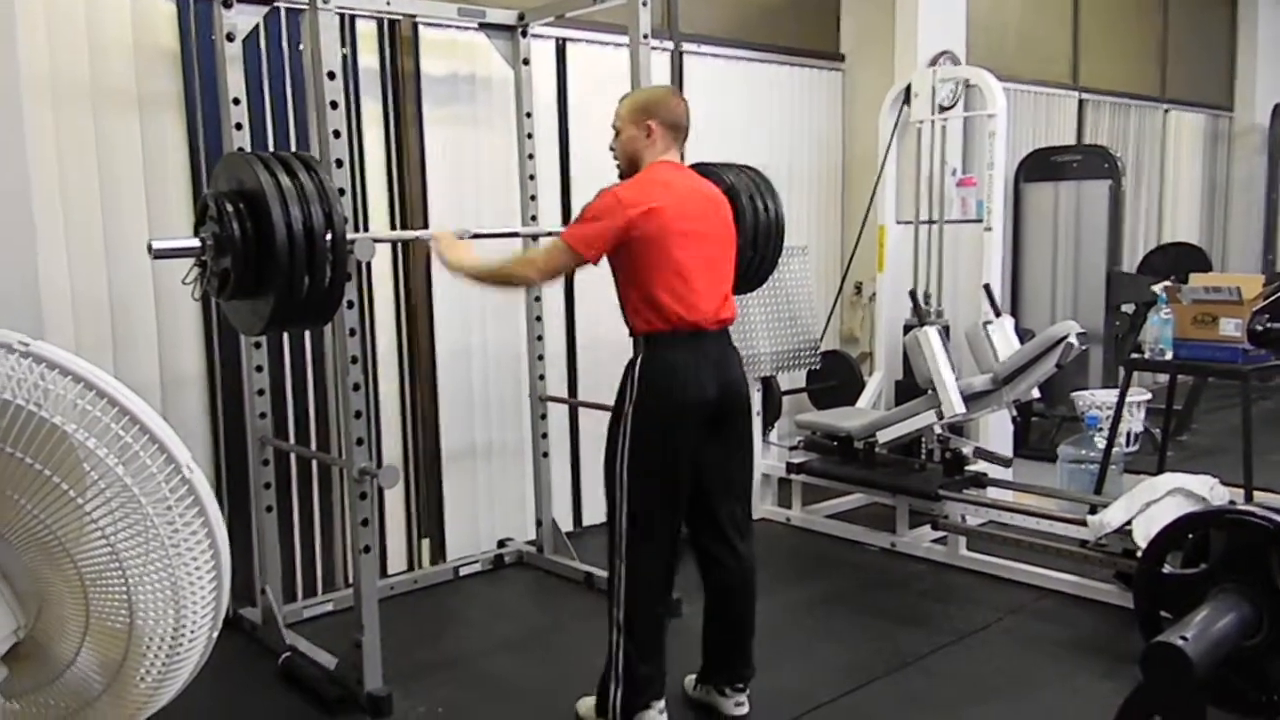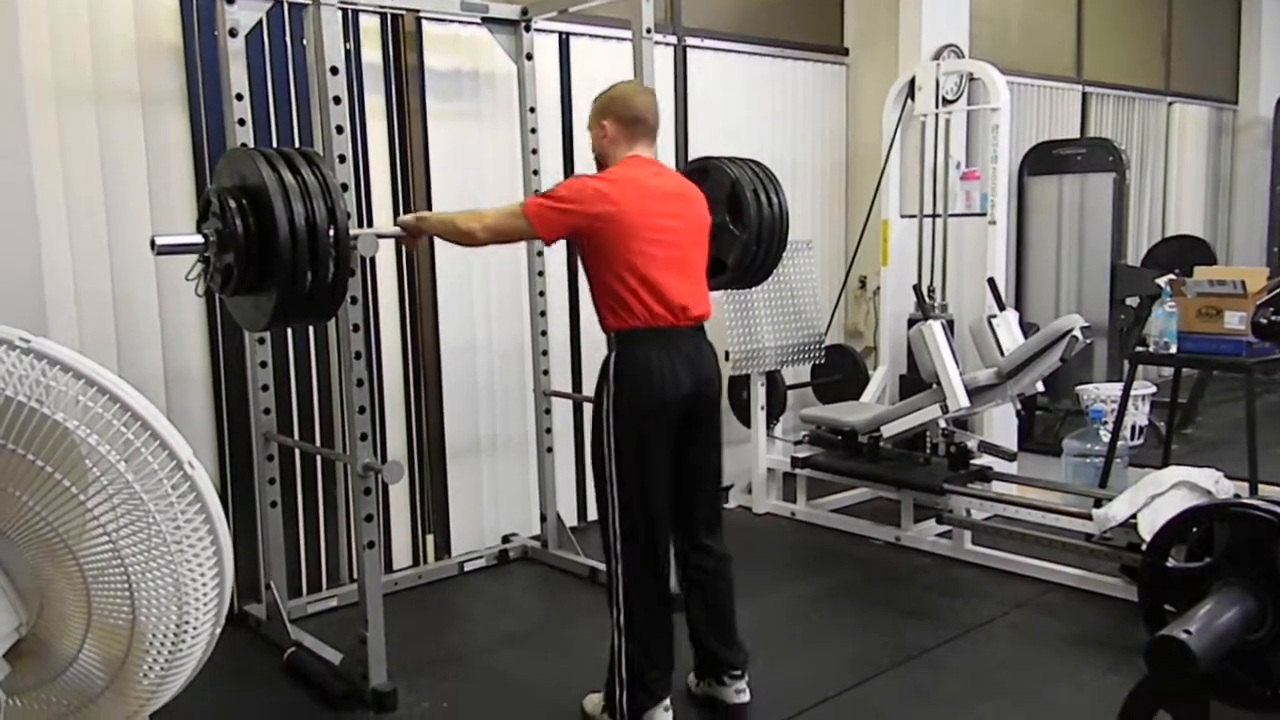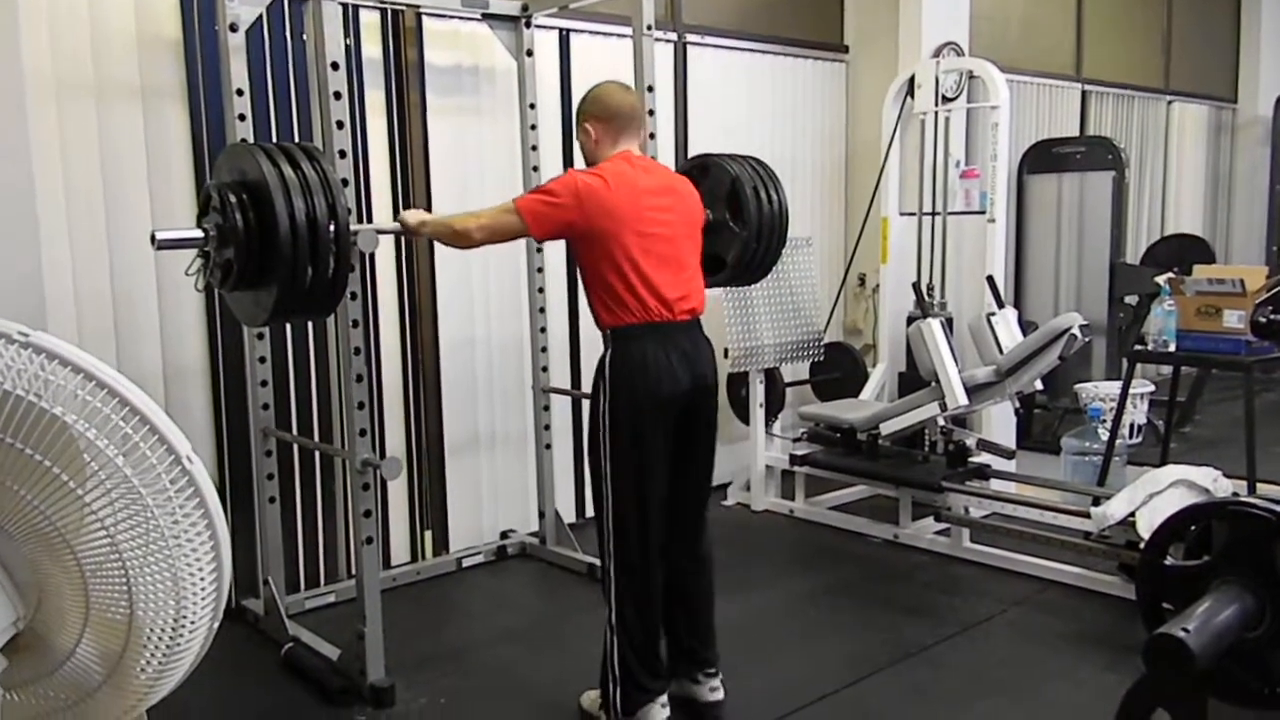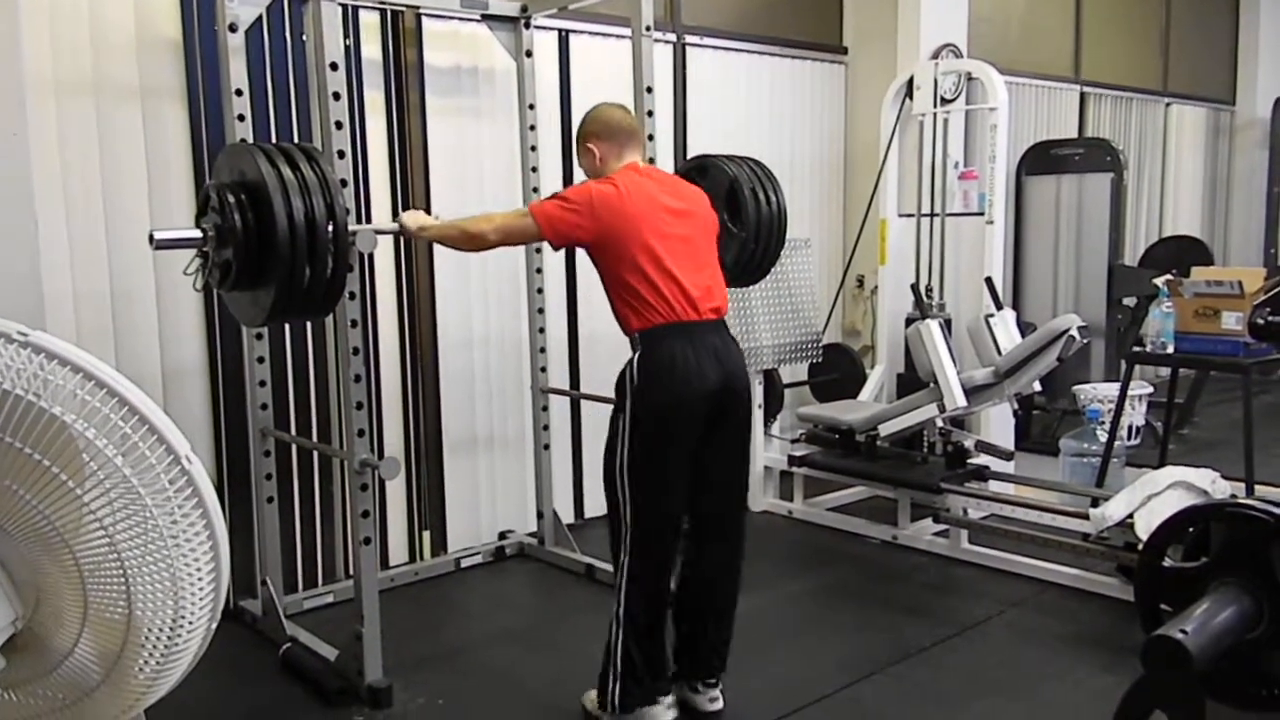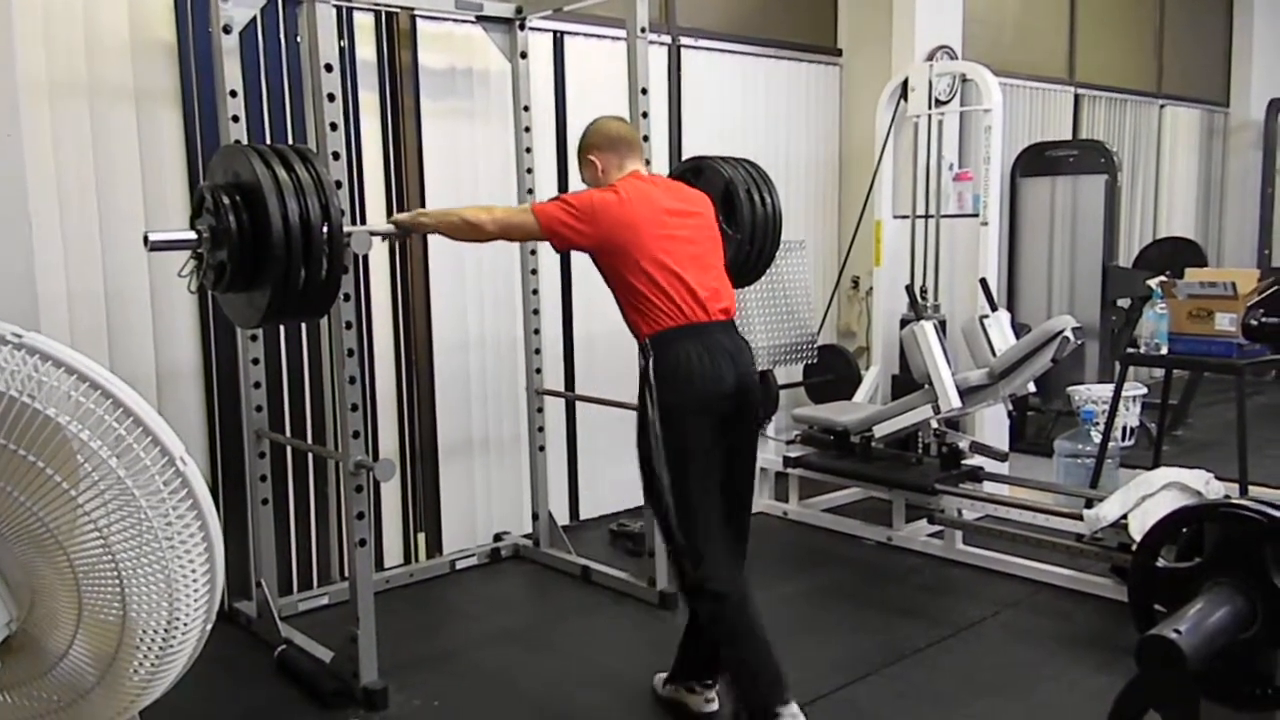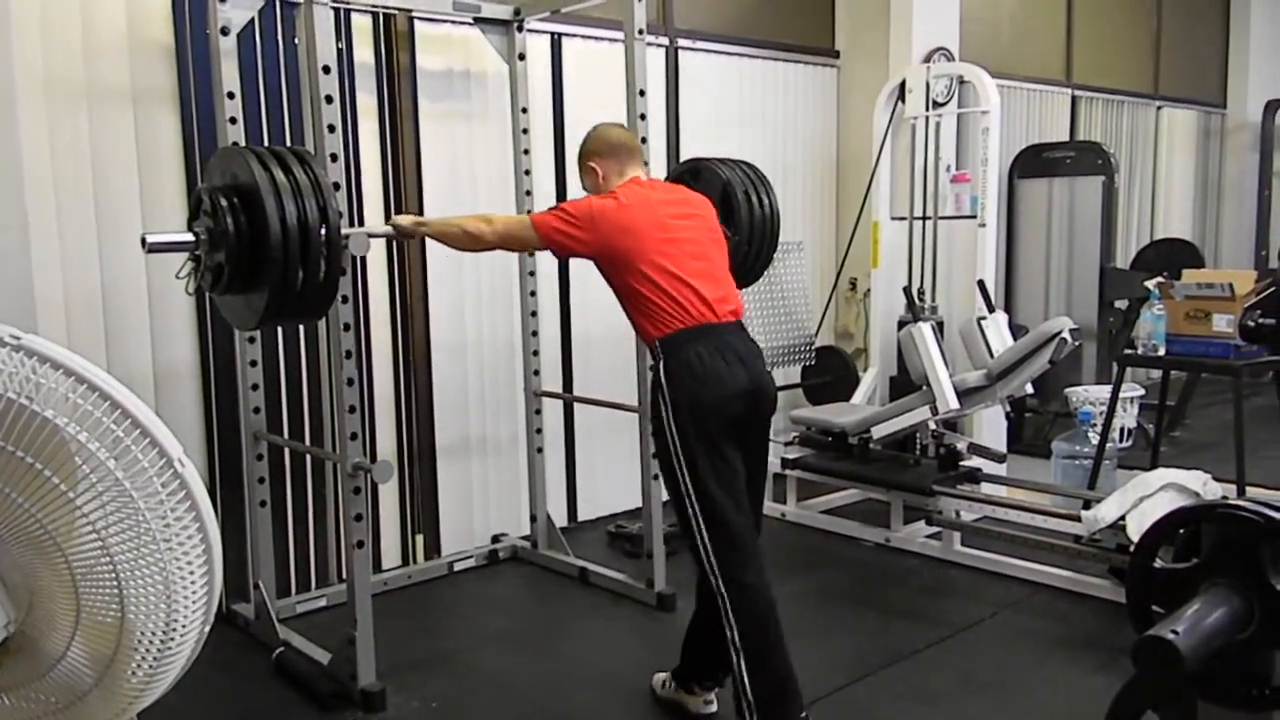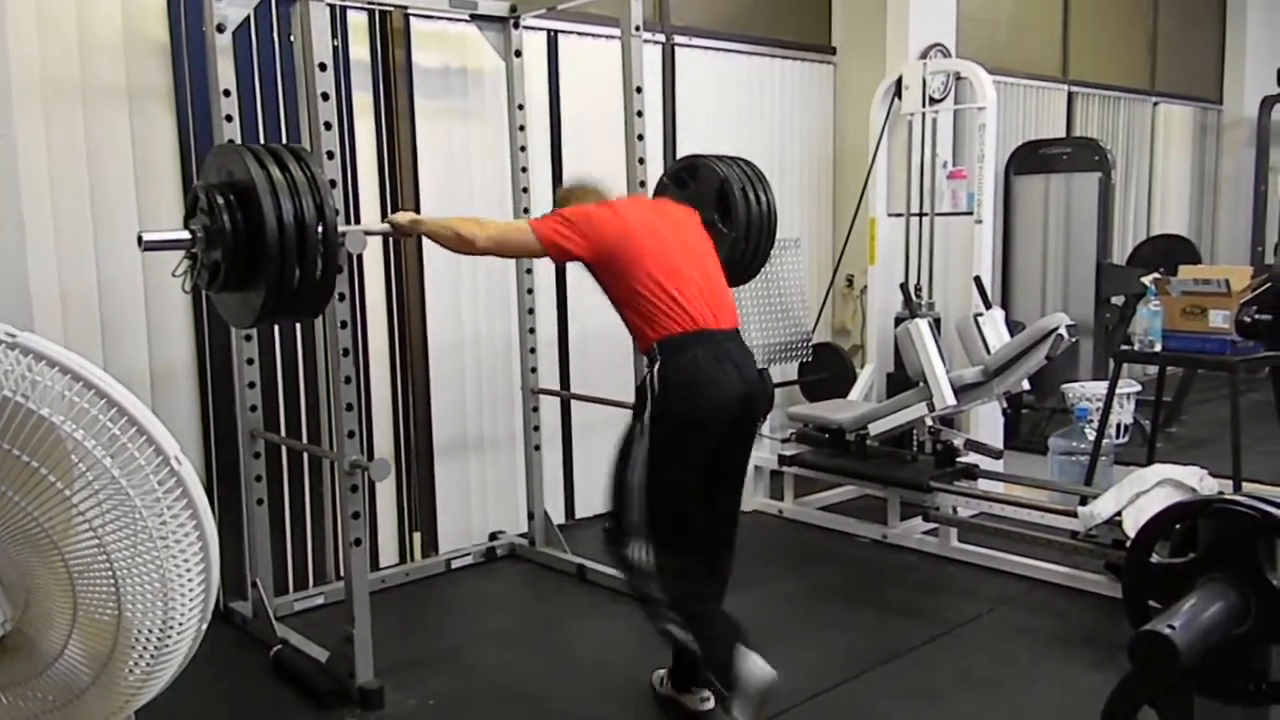
dt=0.3s
person 1, frame 1
left shoulder: (628, 199)
right shoulder: (714, 199)
left elbow: (538, 268)
left wrist: (463, 261)
left hip: (665, 371)
right hip: (724, 365)
left knee: (644, 542)
right knee: (726, 533)
person 1, frame 2
left shoulder: (594, 195)
right shoulder: (691, 196)
left elbow: (482, 228)
left wrist: (426, 224)
left hip: (640, 367)
right hip: (697, 359)
left knee: (637, 539)
right knee: (701, 528)
person 1, frame 3
left shoulder: (584, 191)
right shoulder: (683, 190)
left elbow: (476, 230)
left wrist: (422, 224)
left hip: (639, 364)
right hip: (696, 355)
left knee: (631, 535)
right knee: (686, 527)
person 1, frame 4
left shoulder: (598, 200)
right shoulder: (692, 195)
left elbow: (488, 232)
left wrist: (426, 227)
left hip: (666, 366)
right hip: (724, 356)
left knee: (645, 537)
right knee: (717, 530)
person 1, frame 5
left shoulder: (600, 207)
right shoulder: (694, 199)
left elbow: (489, 222)
left wrist: (420, 219)
left hip: (680, 371)
right hip: (736, 359)
left knee: (702, 549)
right knee: (724, 534)
person 1, frame 6
left shoulder: (600, 214)
right shoulder: (695, 202)
left elbow: (489, 234)
left wrist: (418, 226)
left hip: (694, 375)
right hip: (747, 362)
left knee: (728, 553)
right knee: (731, 539)
person 1, frame 7
left shoulder: (588, 223)
right shoulder: (676, 212)
left elbow: (481, 237)
left wrist: (417, 224)
left hip: (687, 377)
right hip: (743, 371)
left knee: (639, 537)
right knee: (707, 536)
left ankle: (732, 661)
